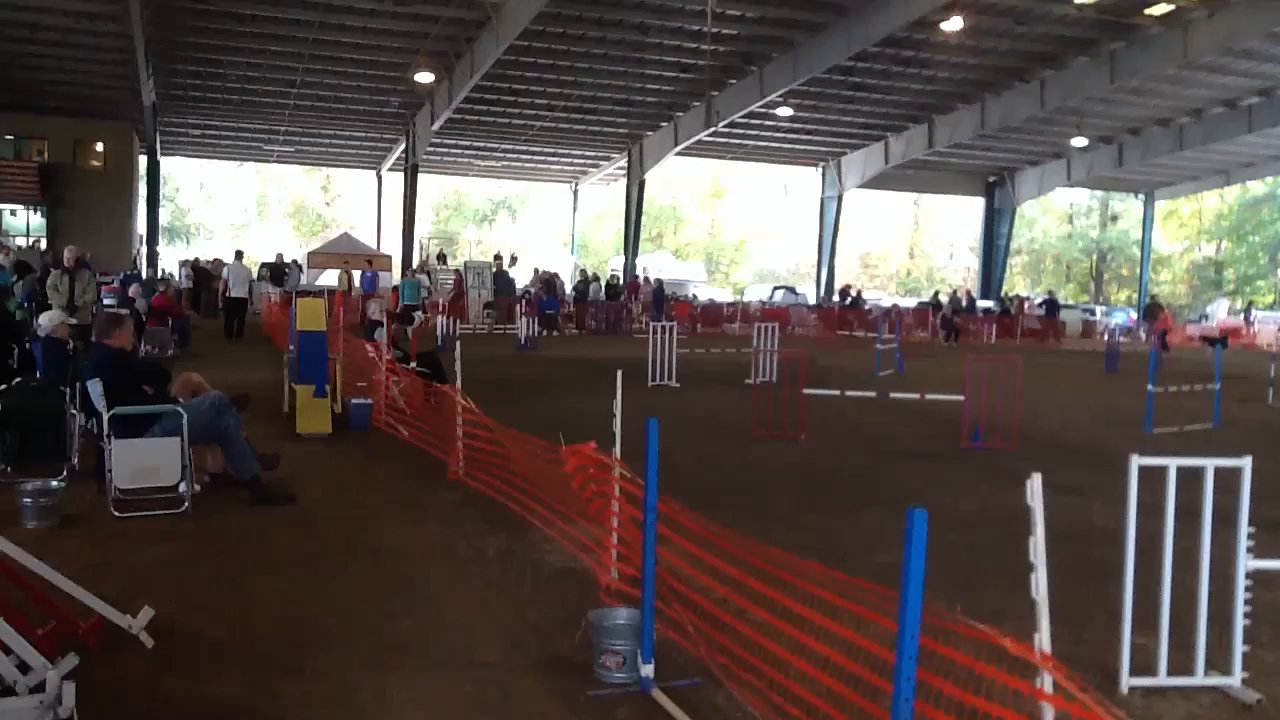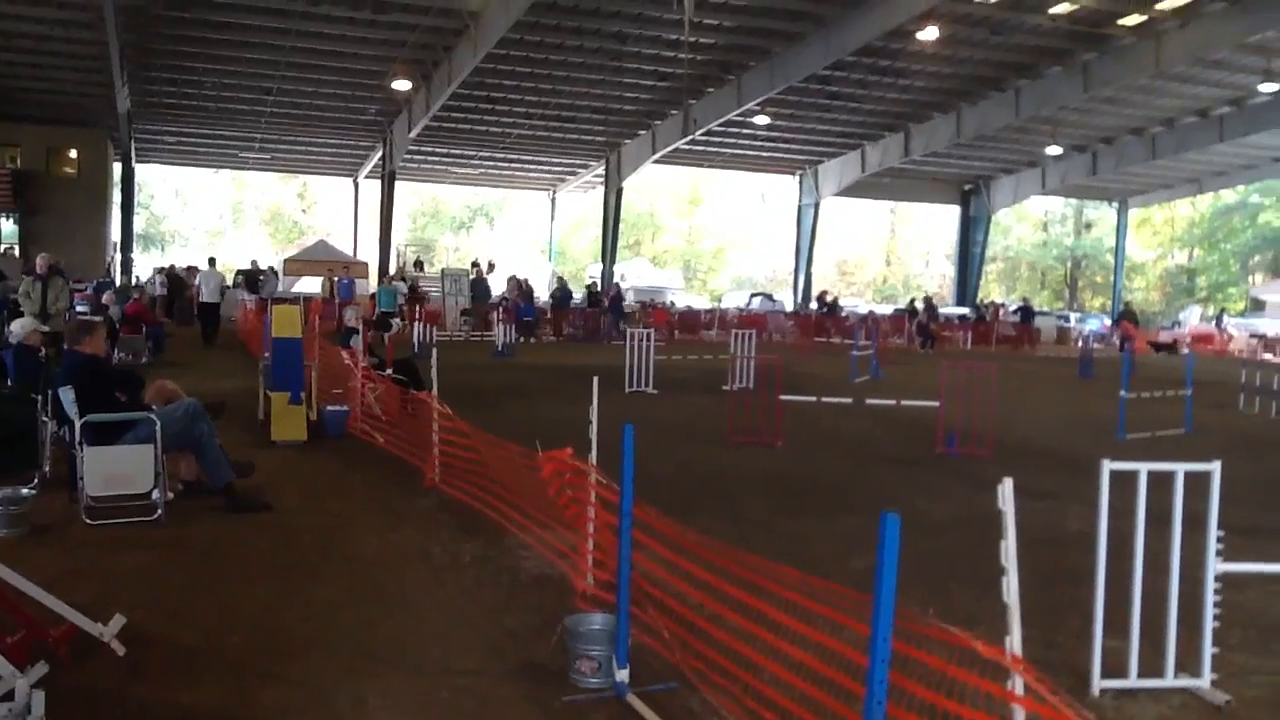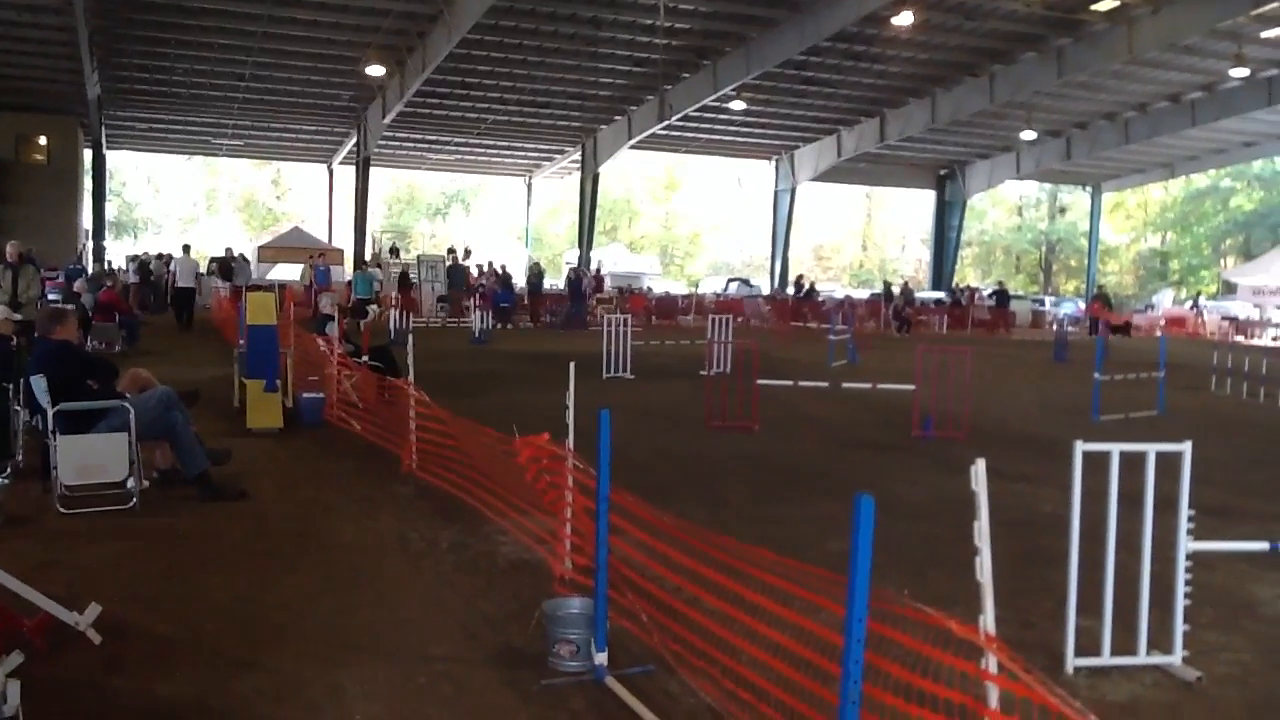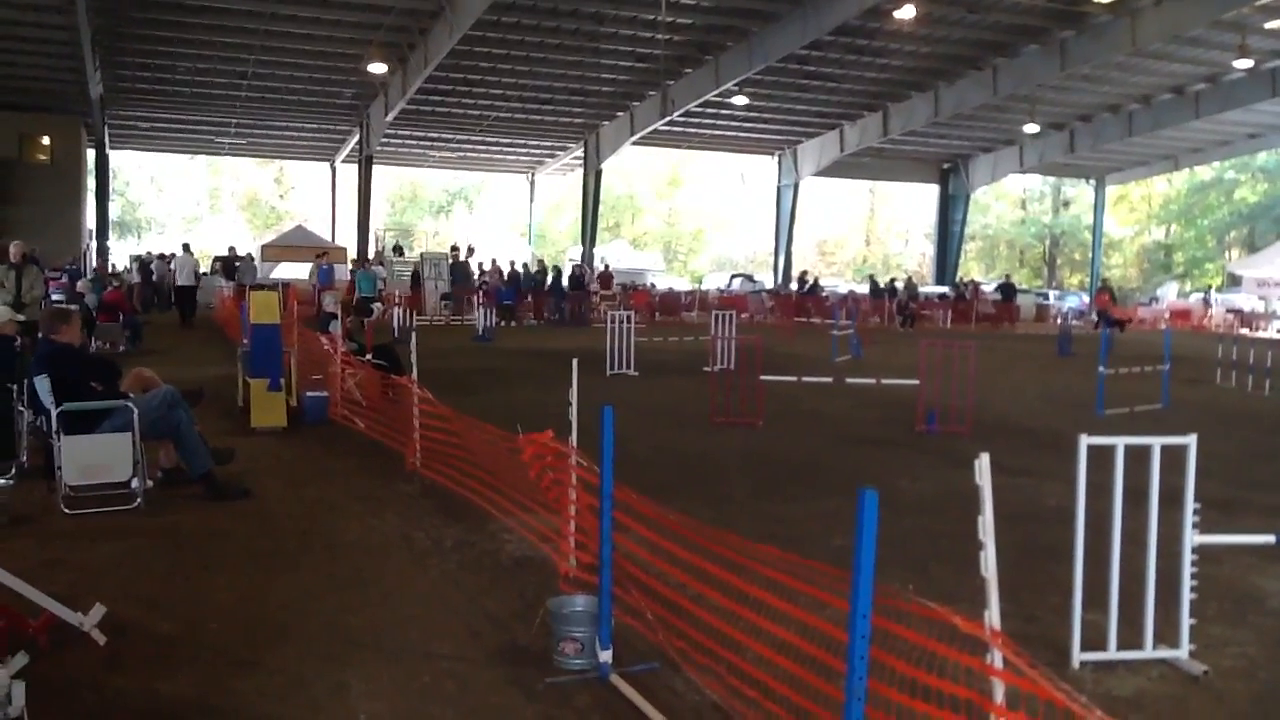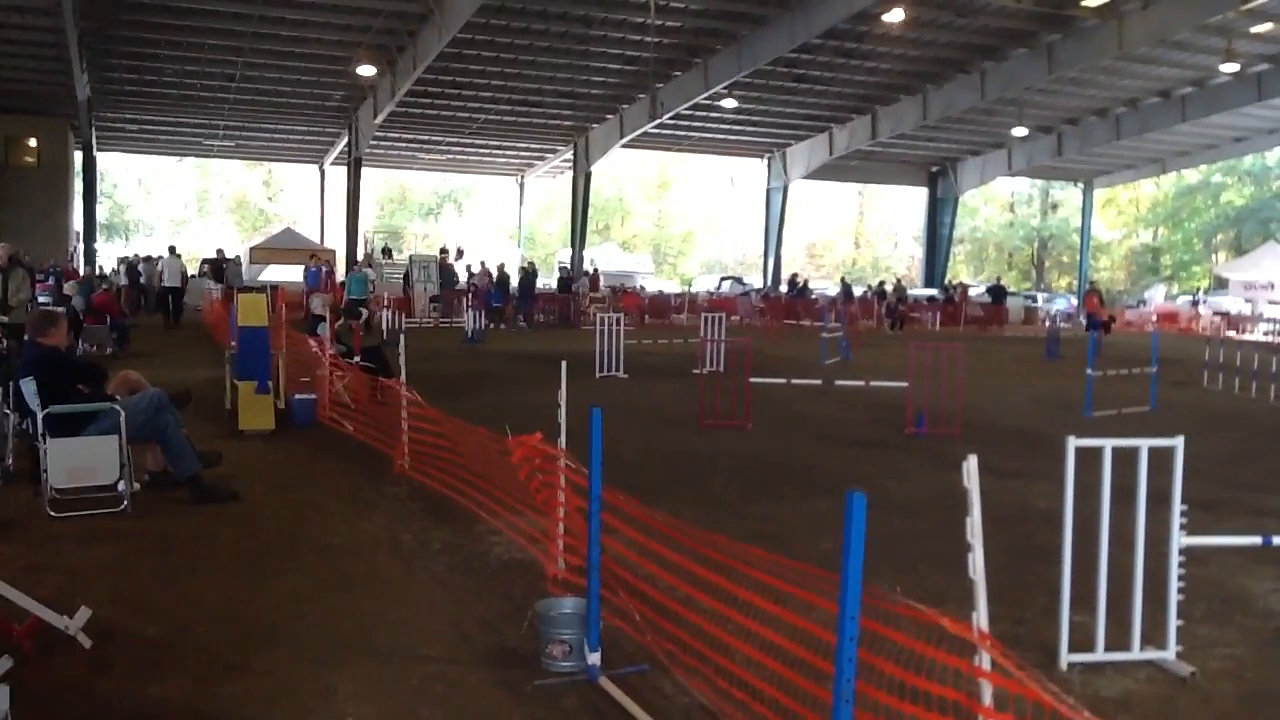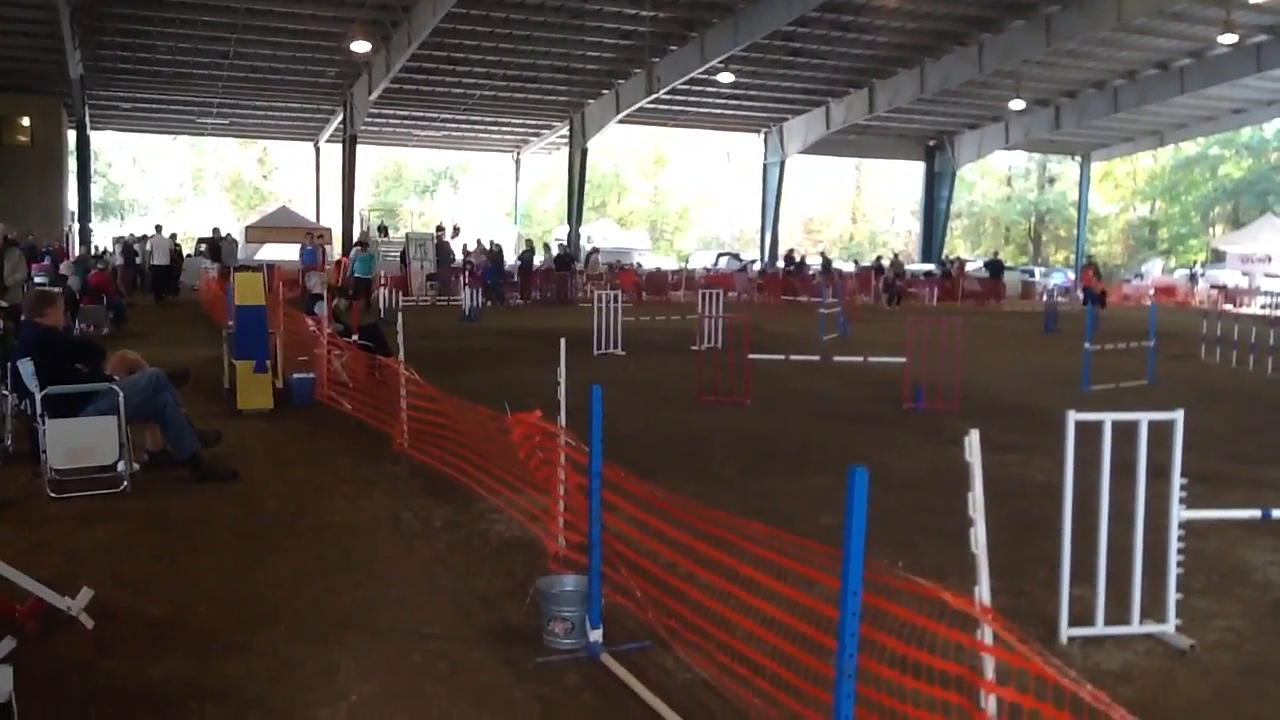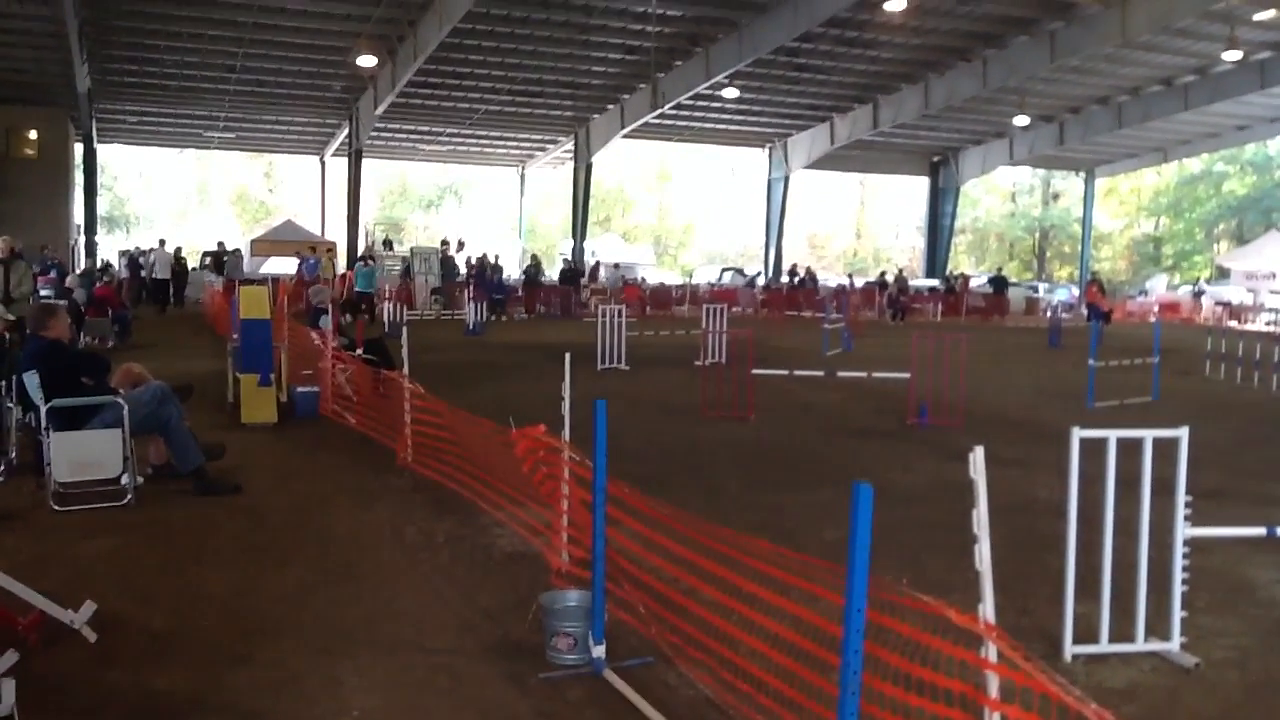
dt=0.5s
person 1, frame 1
left shoulder: (98, 357)
right shoulder: (115, 358)
right elbow: (162, 377)
left hip: (137, 428)
right hip: (148, 429)
left knee: (223, 421)
right knee: (218, 400)
left ankle: (254, 484)
person 1, frame 2
left shoulder: (71, 365)
right shoulder: (87, 364)
right elbow: (135, 383)
left hip: (110, 435)
right hip: (122, 436)
left knee: (198, 429)
right knee: (192, 407)
left ankle: (229, 492)
right ankle: (224, 466)
person 1, frame 3
left shoulder: (41, 352)
right shoulder: (60, 350)
right elbow: (109, 371)
left hip: (82, 424)
right hip: (95, 425)
left knee: (172, 418)
right knee: (166, 396)
left ankle: (205, 483)
right ankle: (200, 452)
person 1, frame 4
left shoulder: (45, 353)
right shoulder: (62, 353)
right elbow: (112, 372)
left hip: (86, 424)
right hip: (98, 426)
left knee: (175, 416)
right knee: (170, 395)
left ankle: (209, 480)
right ankle: (204, 453)
person 1, frame 5
left shoulder: (32, 355)
right shoulder: (48, 357)
right elbow: (97, 375)
left hip: (72, 426)
right hip: (85, 428)
left knee: (161, 419)
right knee: (156, 398)
person 1, frame 6
left shoulder: (29, 335)
right shoulder: (46, 337)
right elbow: (95, 354)
left hip: (69, 407)
right hip: (82, 408)
left knee: (159, 397)
right knee: (155, 378)
person 1, frame 7
left shoulder: (34, 349)
right shoulder: (51, 350)
right elbow: (101, 366)
left hip: (73, 421)
right hip: (87, 421)
left knee: (164, 410)
right knee: (160, 392)
